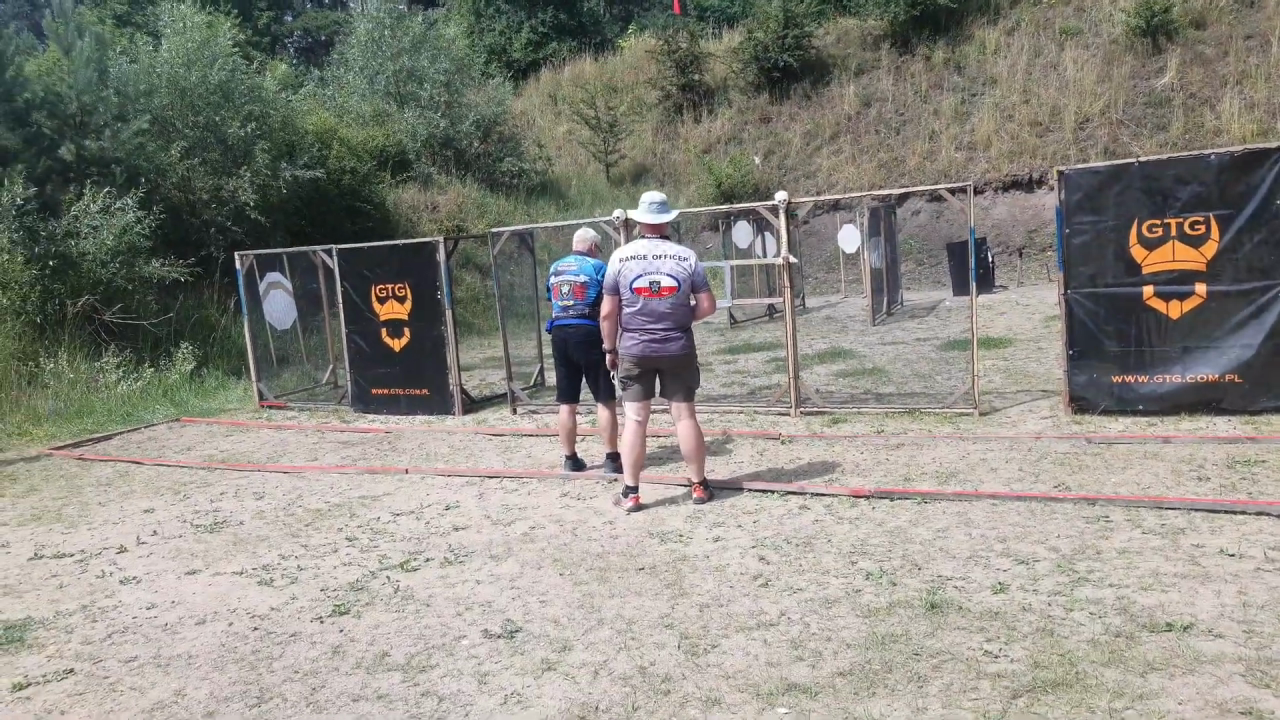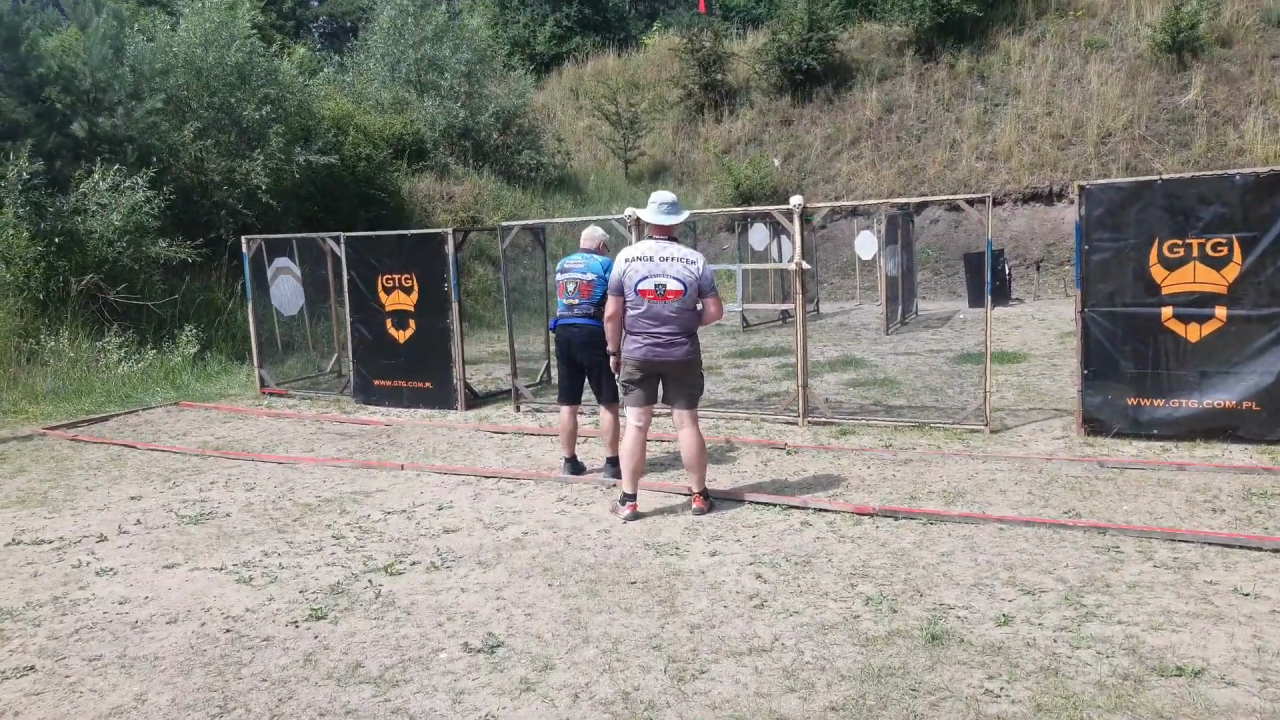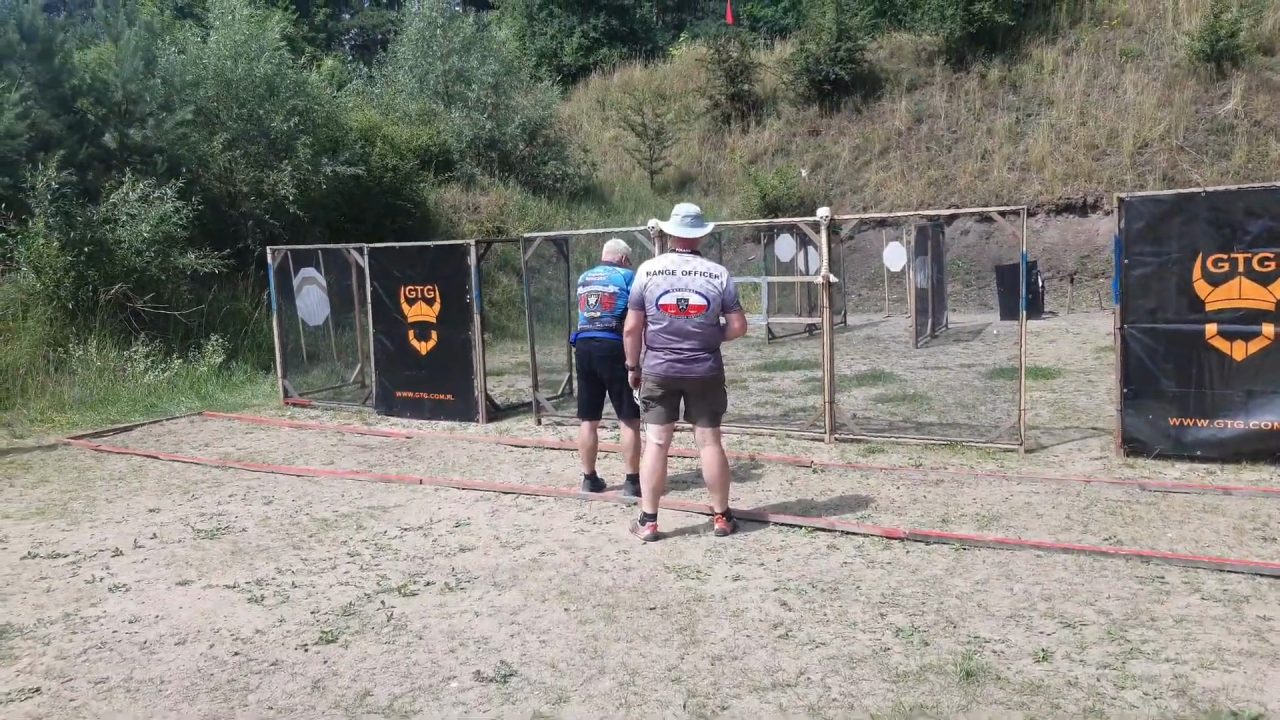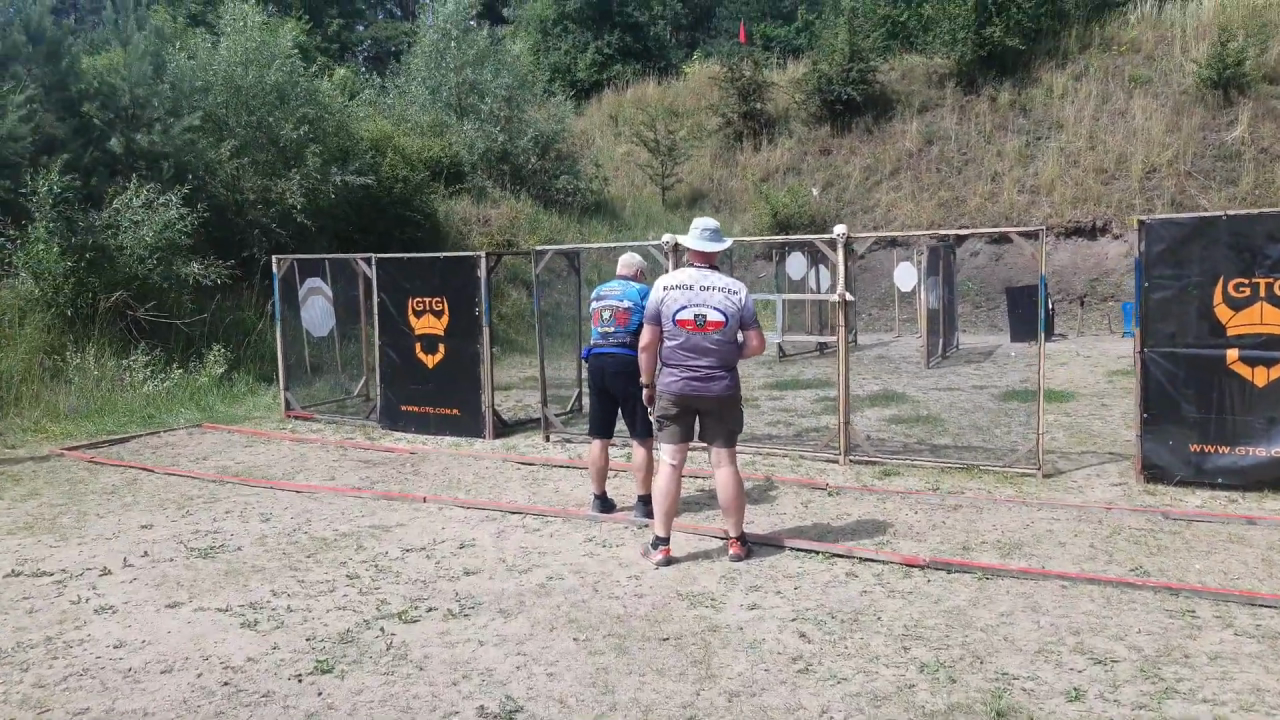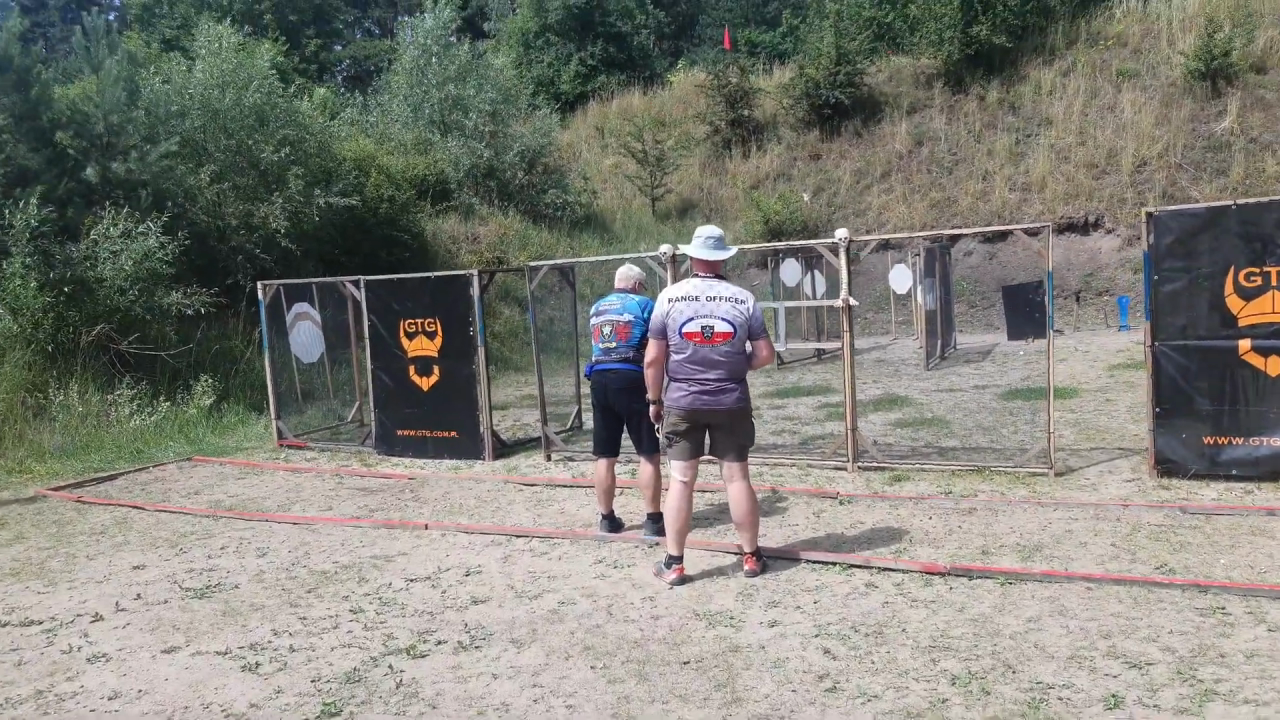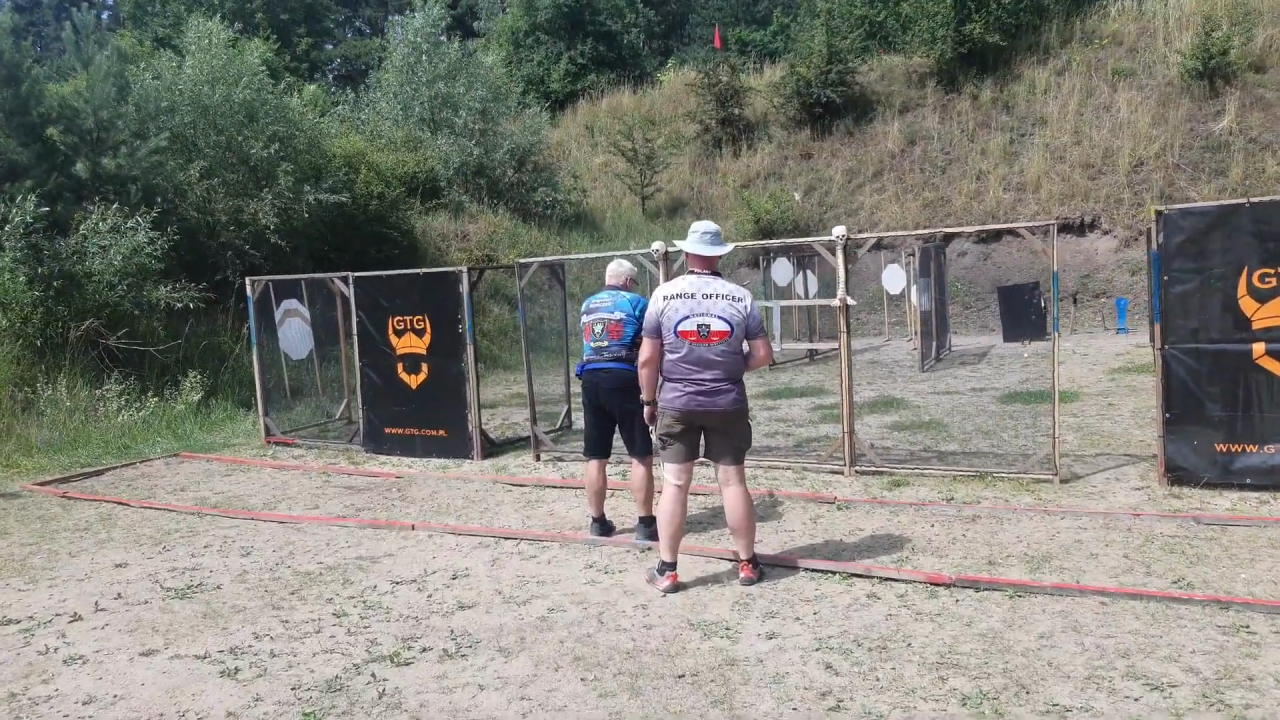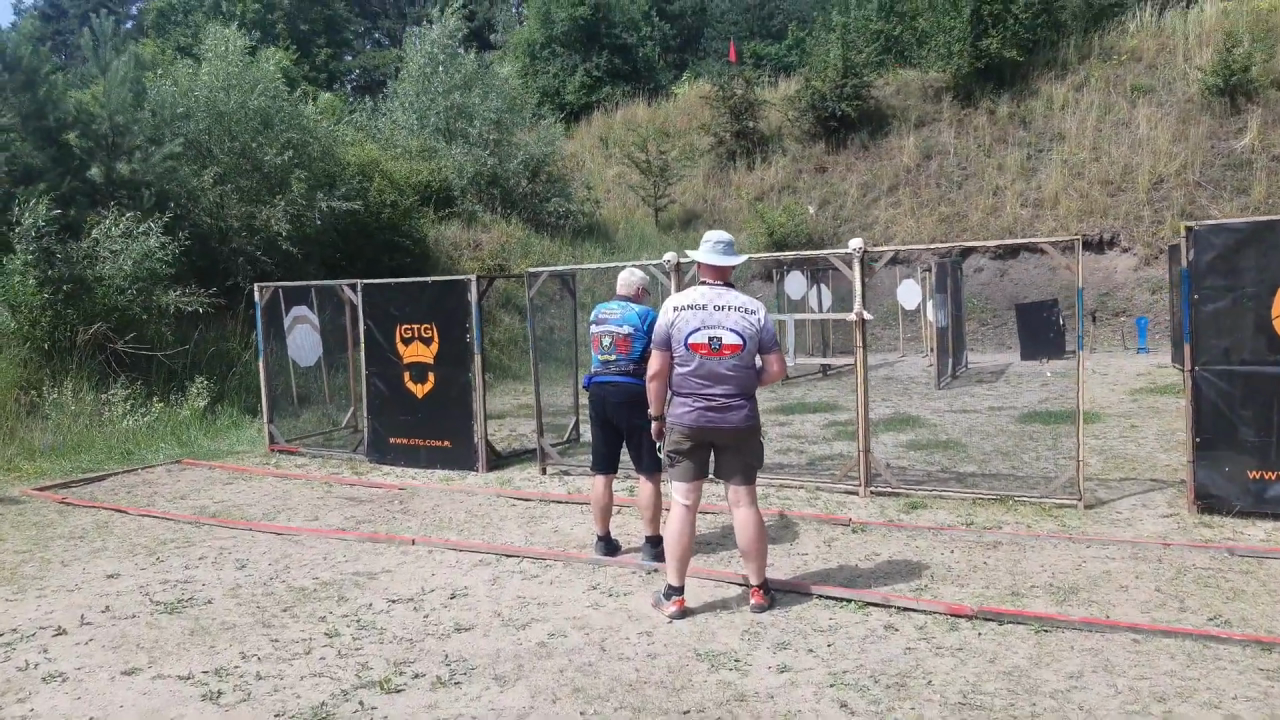
dt=0.3s
person 1, frame 1
left shoulder: (620, 257)
right shoulder: (686, 256)
left elbow: (608, 313)
right elbow: (707, 306)
left wrist: (610, 349)
left hip: (634, 350)
right hip: (678, 349)
left knee: (635, 419)
right knee: (685, 415)
left ankle: (630, 493)
right ankle: (699, 486)
person 1, frame 2
left shoulder: (626, 257)
right shoulder: (694, 260)
left elbow: (611, 314)
right elbow: (714, 311)
left wrist: (614, 351)
left hip: (637, 353)
right hip: (682, 354)
left knee: (635, 425)
right knee: (687, 424)
left ankle: (628, 500)
right ankle: (699, 496)
person 1, frame 3
left shoulder: (648, 270)
right shoulder: (718, 274)
left elbow: (631, 328)
right elbow: (738, 327)
left wrist: (633, 365)
left hip: (658, 369)
right hip: (705, 370)
left knee: (656, 443)
right knee: (709, 442)
left ankle: (648, 521)
right ankle: (722, 517)
person 1, frame 4
left shoulder: (665, 284)
right shoulder: (737, 290)
left elbow: (647, 344)
right elbow: (756, 345)
left wrist: (647, 383)
left hip: (674, 387)
right hip: (721, 389)
left knee: (670, 463)
right knee: (725, 463)
left ankle: (660, 544)
right ankle: (736, 542)
person 1, frame 5
left shoulder: (669, 297)
right shoulder: (743, 298)
left elbow: (653, 359)
right elbow: (765, 354)
left wrist: (654, 399)
left hip: (682, 402)
right hip: (731, 402)
left knee: (681, 480)
right knee: (737, 477)
left ankle: (674, 564)
right ankle: (751, 556)
person 1, frame 6
left shoulder: (664, 294)
right shoulder: (740, 297)
left elbow: (647, 359)
right elbow: (762, 355)
left wrist: (648, 400)
left hip: (676, 403)
right hip: (727, 403)
left knee: (674, 484)
right knee: (733, 481)
left ankle: (667, 570)
right ankle: (748, 563)
person 1, frame 7
left shoulder: (674, 305)
right shoulder: (754, 309)
left elbow: (656, 371)
right elbow: (776, 370)
left wrist: (657, 415)
left hip: (685, 419)
right hip: (739, 420)
left knee: (682, 503)
right knee: (744, 502)
left ankle: (674, 595)
right ankle: (758, 590)
person 2, frame 1
left shoulder: (554, 268)
right shoulder: (596, 266)
left hip: (560, 335)
right hip: (587, 334)
left knee: (567, 403)
right knee: (605, 400)
left ankle: (570, 459)
right ankle: (612, 459)
person 2, frame 2
left shoulder: (562, 265)
right shoulder: (604, 264)
left hip: (563, 334)
right hip: (592, 334)
left knee: (568, 404)
right knee: (608, 403)
left ankle: (570, 462)
right ankle: (612, 464)
person 2, frame 3
left shoulder: (583, 278)
right shoulder: (627, 276)
left hip: (584, 347)
right hip: (613, 348)
left knee: (588, 419)
right knee: (629, 419)
left ankle: (589, 478)
right ankle: (632, 481)
person 2, frame 4
left shoulder: (597, 292)
right shoulder: (642, 291)
left hip: (597, 363)
right hip: (627, 365)
left knee: (599, 438)
right knee: (642, 438)
left ankle: (599, 499)
right ankle: (643, 503)
person 2, frame 5
left shoulder: (596, 308)
right shoulder: (643, 304)
left hip: (599, 381)
right hip: (631, 380)
left knee: (604, 456)
right knee: (649, 454)
left ankle: (607, 518)
right ankle: (653, 520)
person 2, frame 6
left shoulder: (587, 305)
right shoulder: (635, 302)
left hip: (591, 380)
right hip: (623, 380)
left knee: (595, 458)
right knee: (641, 456)
left ankle: (598, 522)
right ankle: (645, 524)
person 2, frame 7
left shoulder: (596, 313)
right shoulder: (644, 315)
left hip: (599, 393)
right hip: (632, 395)
left knee: (602, 473)
right knee: (649, 473)
left ankle: (603, 540)
right ankle: (652, 544)
